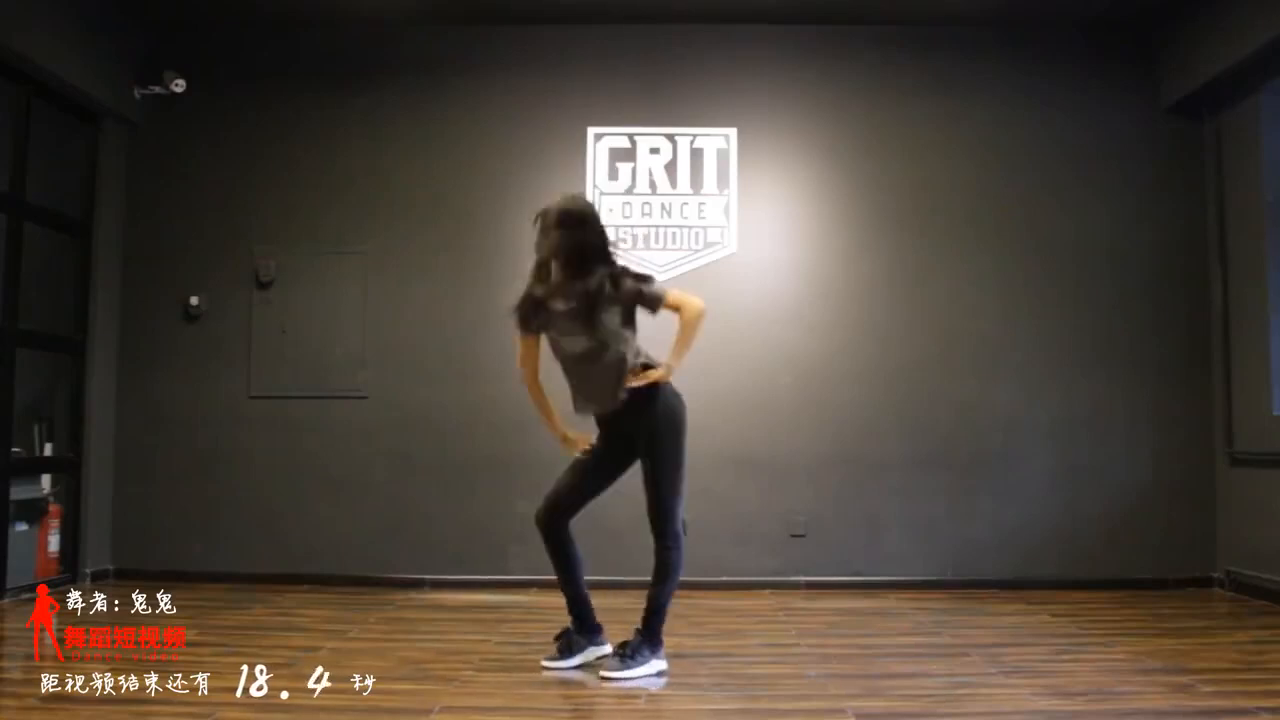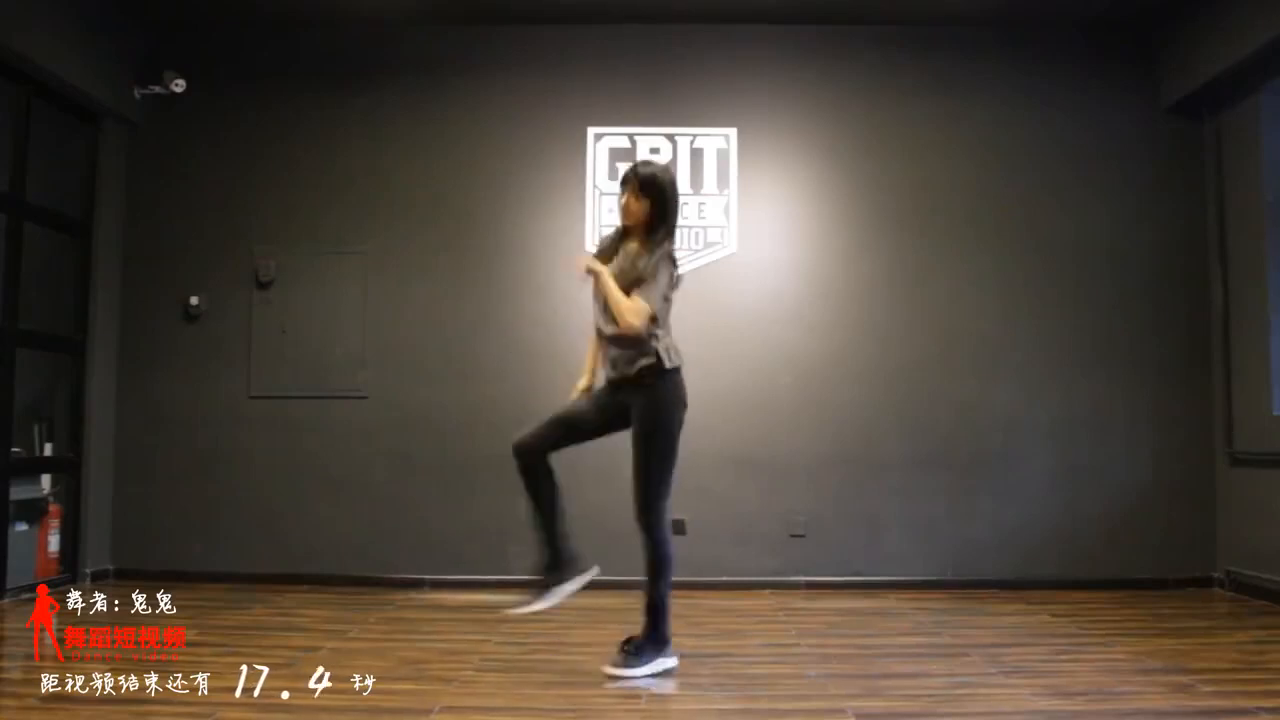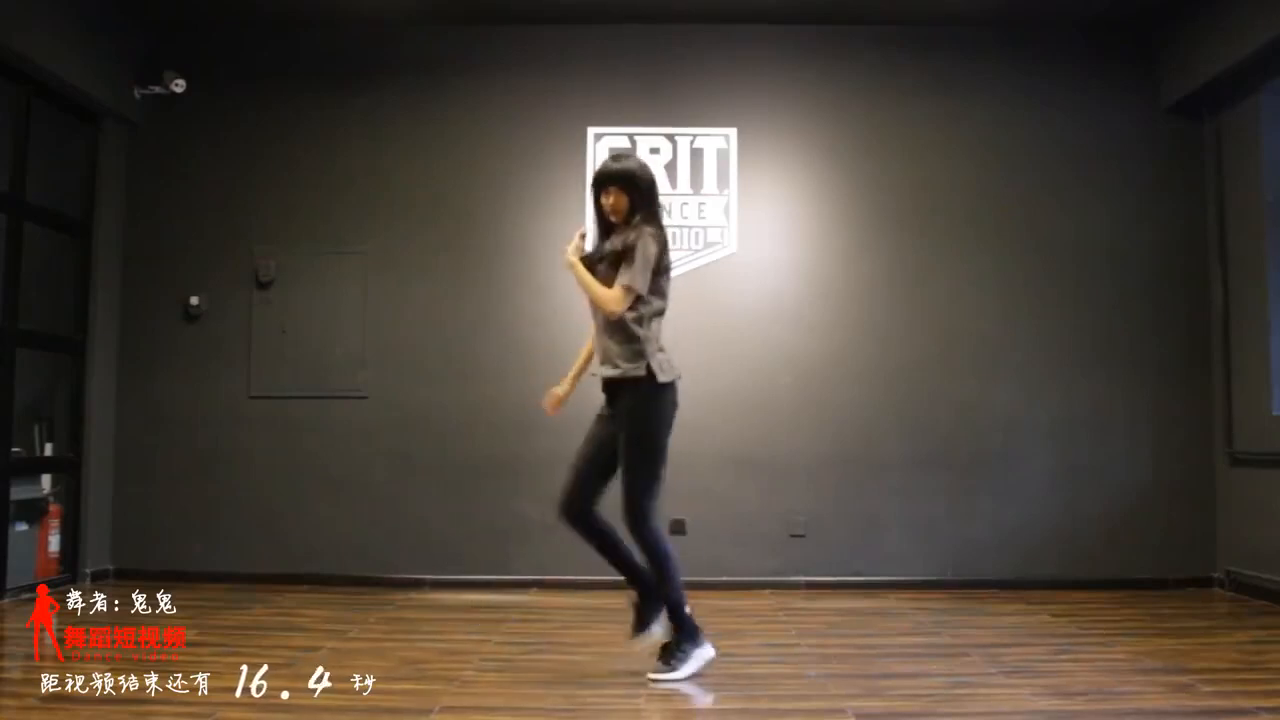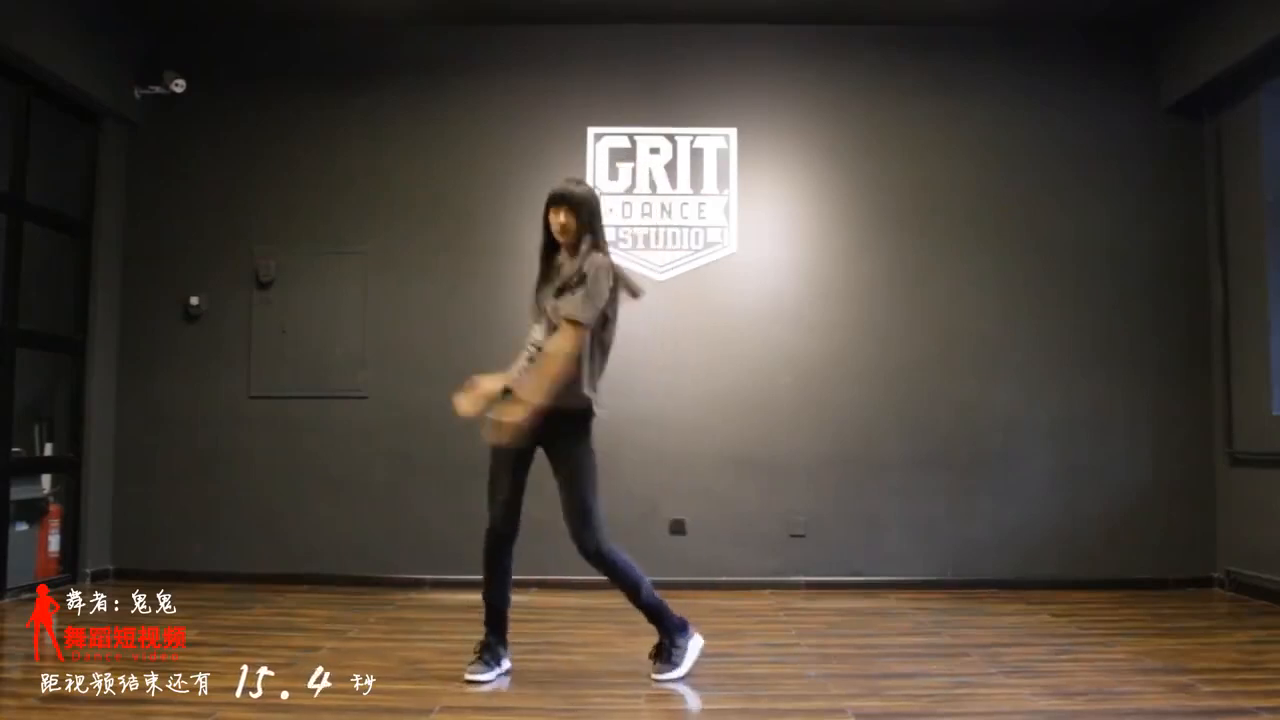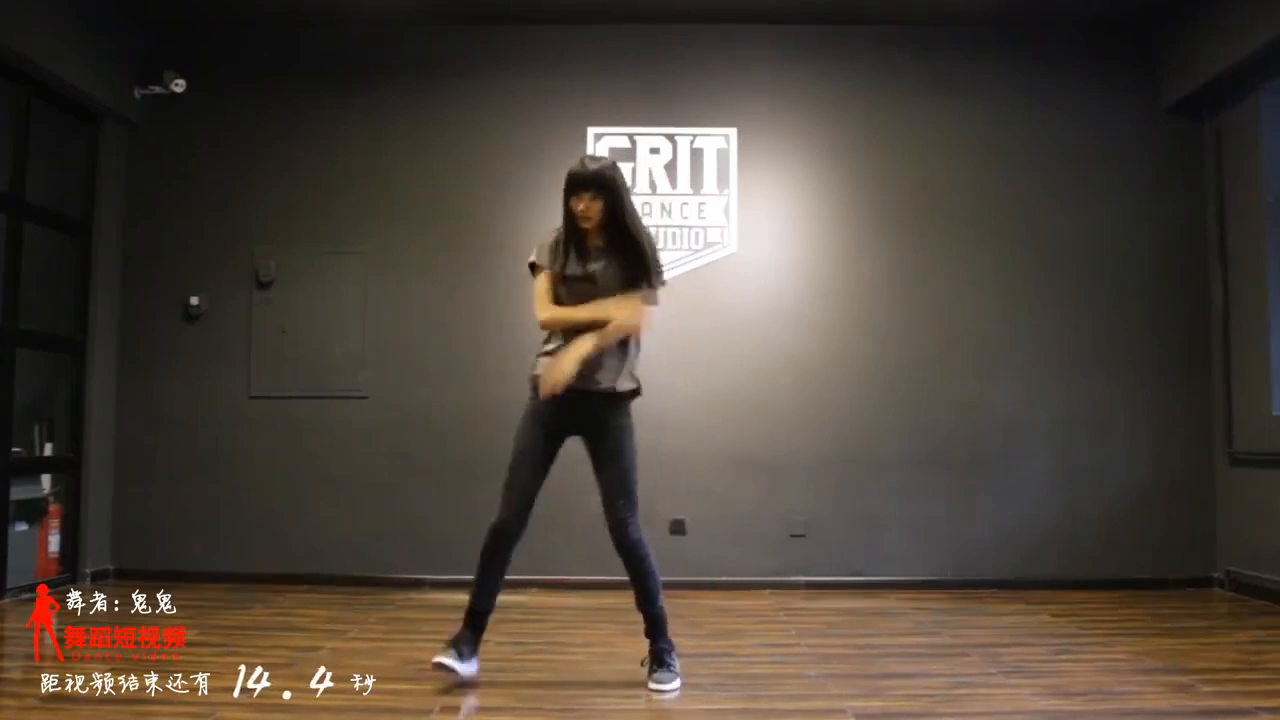
dt=1s
person 1, frame 1
left shoulder: (613, 283)
right shoulder: (536, 300)
left elbow: (693, 306)
right elbow: (531, 375)
left wrist: (672, 365)
right wrist: (563, 435)
left hip: (653, 410)
right hip: (612, 426)
left knee: (667, 530)
right knee: (550, 517)
left ankle: (650, 645)
right ankle: (586, 633)
person 1, frame 2
left shoulder: (657, 256)
right shoulder: (613, 245)
left elbow: (632, 321)
left wrist: (604, 273)
right wrist: (586, 376)
left hip: (658, 386)
right hip: (621, 387)
left knee: (649, 514)
right knee: (528, 449)
left ankle: (656, 641)
right ankle: (561, 564)
person 1, frame 3
left shoulder: (646, 242)
right shoulder: (610, 248)
left elbow: (614, 307)
left wrist: (575, 262)
right wrist: (571, 380)
left hip: (645, 390)
right hip: (617, 392)
left knee: (638, 516)
right knee: (574, 507)
left ankle: (688, 638)
right ankle: (651, 593)
person 1, frame 4
left shoulder: (595, 269)
right shoulder: (554, 269)
left elbow: (569, 344)
left wrist: (525, 406)
right wrist: (499, 383)
left hip: (567, 413)
right hip: (521, 405)
left knee: (589, 541)
right knee: (499, 527)
left ankle: (676, 634)
right ankle: (495, 643)
person 1, frame 5
left shoulder: (636, 255)
right shoulder: (554, 247)
left elbow: (625, 324)
right elbow: (545, 314)
left wrist: (579, 351)
right wrist: (604, 307)
left hip: (608, 399)
right hip: (549, 396)
left knee: (625, 529)
right knee: (509, 520)
left ankle: (662, 650)
right ankle: (467, 640)
